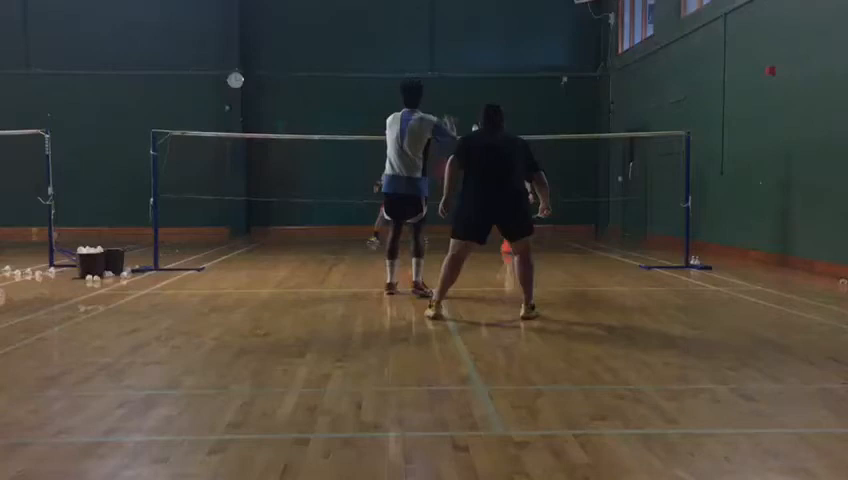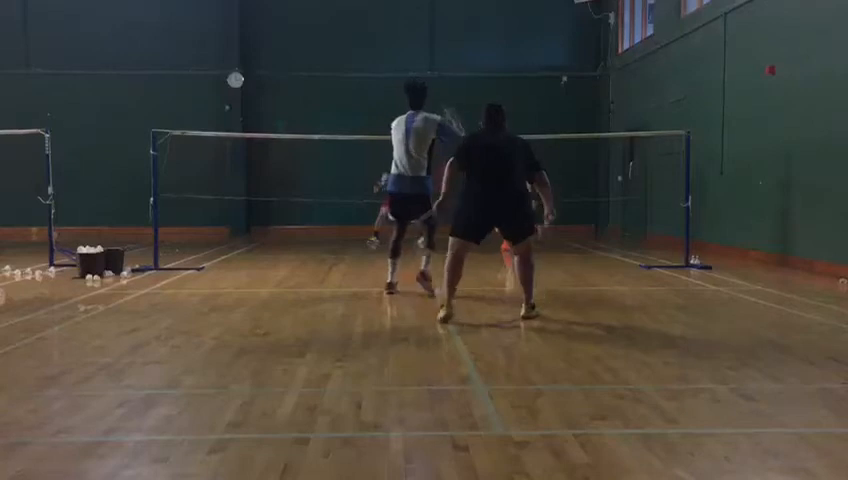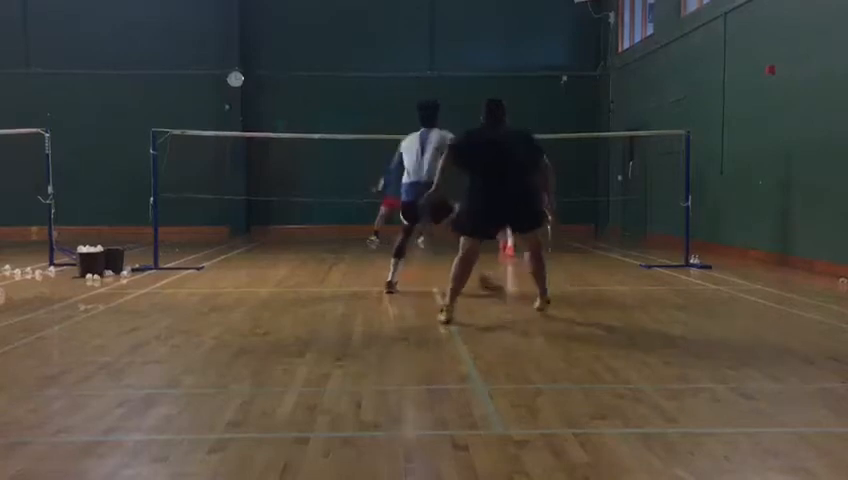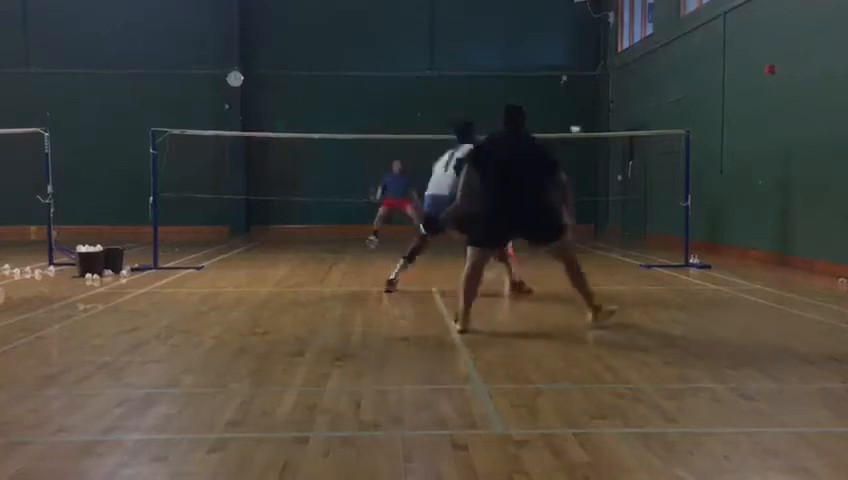
dt=0.2s
person 1, frame 1
left shoulder: (470, 141)
right shoulder: (519, 144)
left elbow: (453, 164)
right elbow: (538, 177)
left wrist: (446, 196)
right wrist: (545, 202)
left hip: (475, 203)
right hip: (513, 203)
left knee: (456, 255)
right knee: (523, 253)
left ankle: (436, 304)
right ankle: (528, 305)
person 1, frame 2
left shoulder: (472, 141)
right shoulder: (520, 145)
left elbow: (454, 165)
right elbow: (540, 178)
left wrist: (444, 196)
right wrist: (549, 205)
left hip: (476, 204)
right hip: (514, 205)
left knee: (455, 253)
right knee: (523, 253)
left ankle: (447, 306)
right ankle: (528, 305)
person 1, frame 3
left shoulder: (471, 138)
right shoulder: (522, 137)
left elbow: (448, 158)
right elbow: (543, 165)
left wrist: (436, 188)
right wrist: (547, 193)
left hip: (484, 200)
right hip: (522, 199)
left knee: (467, 255)
right knee: (535, 248)
left ankle: (448, 308)
right ankle: (543, 298)
person 1, frame 4
left shoulder: (488, 146)
right shoulder: (536, 148)
left elbow: (470, 170)
right elbow: (559, 181)
left wrist: (460, 203)
right wrist: (567, 212)
left hip: (495, 213)
right hip: (534, 211)
left knee: (475, 264)
right knee: (568, 257)
left ankle: (463, 317)
right ankle: (594, 309)
person 2, frame 1
left shoulder: (390, 120)
right shoulder: (428, 122)
right elbow: (452, 139)
right wrist: (450, 125)
left hip: (391, 183)
right hip: (414, 184)
left knee: (395, 231)
right knee: (417, 233)
left ankle: (391, 282)
right ankle: (417, 281)
person 2, frame 2
left shoulder: (396, 123)
right shoulder: (433, 121)
right elbow: (457, 139)
right wrist: (454, 123)
left hip: (397, 183)
right hip: (420, 183)
left knee: (399, 231)
right knee: (431, 227)
left ankle: (391, 281)
right ankle: (425, 271)
person 2, frame 3
left shoulder: (407, 141)
right shoulder: (446, 137)
left elbow: (395, 166)
left hip: (410, 192)
right hip: (431, 191)
left knee: (406, 234)
left ankle: (391, 280)
person 2, frame 4
left shoulder: (445, 156)
right shoulder: (470, 150)
right elbow: (459, 167)
left hip: (431, 202)
right hip: (451, 204)
left knee: (421, 242)
left ankle: (393, 279)
right ankle: (514, 281)
